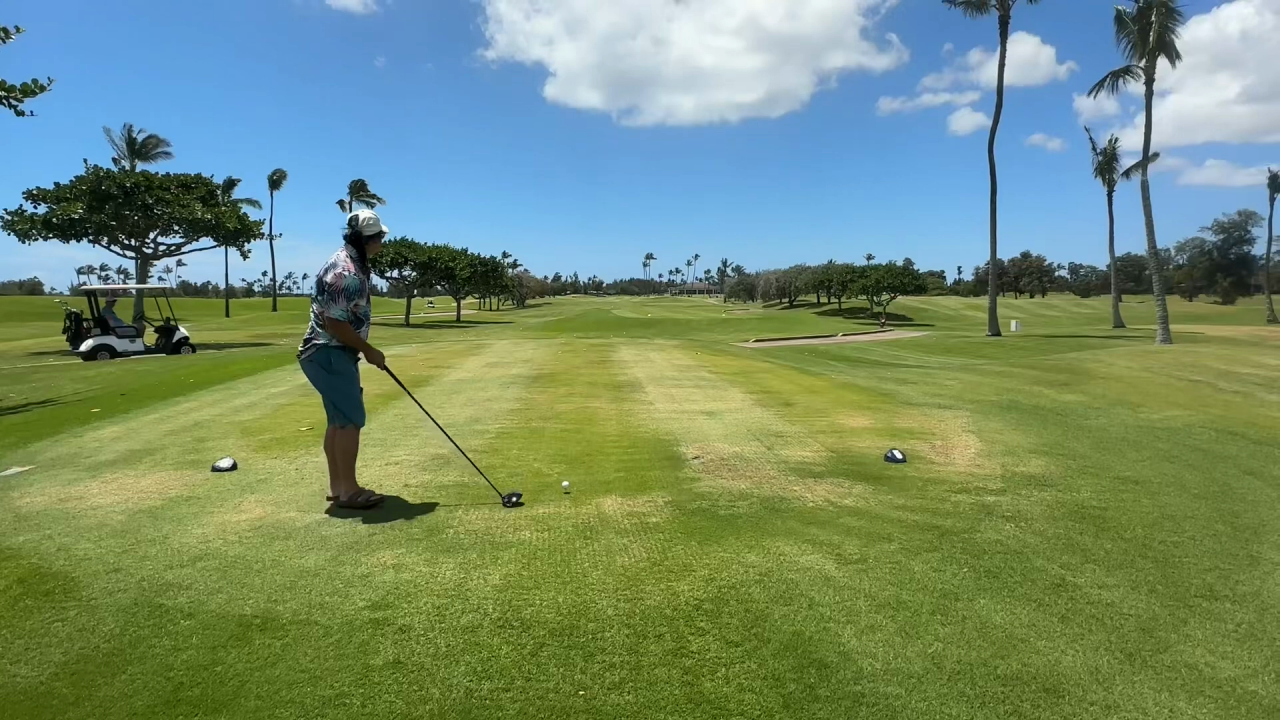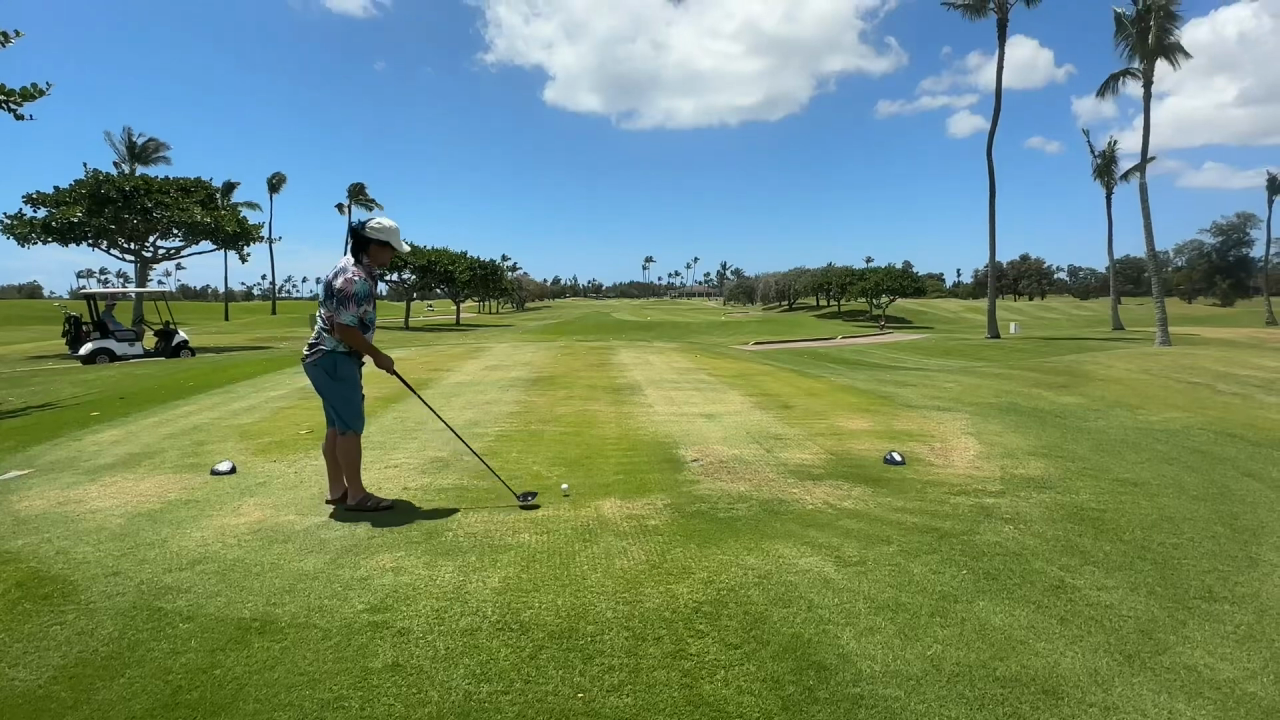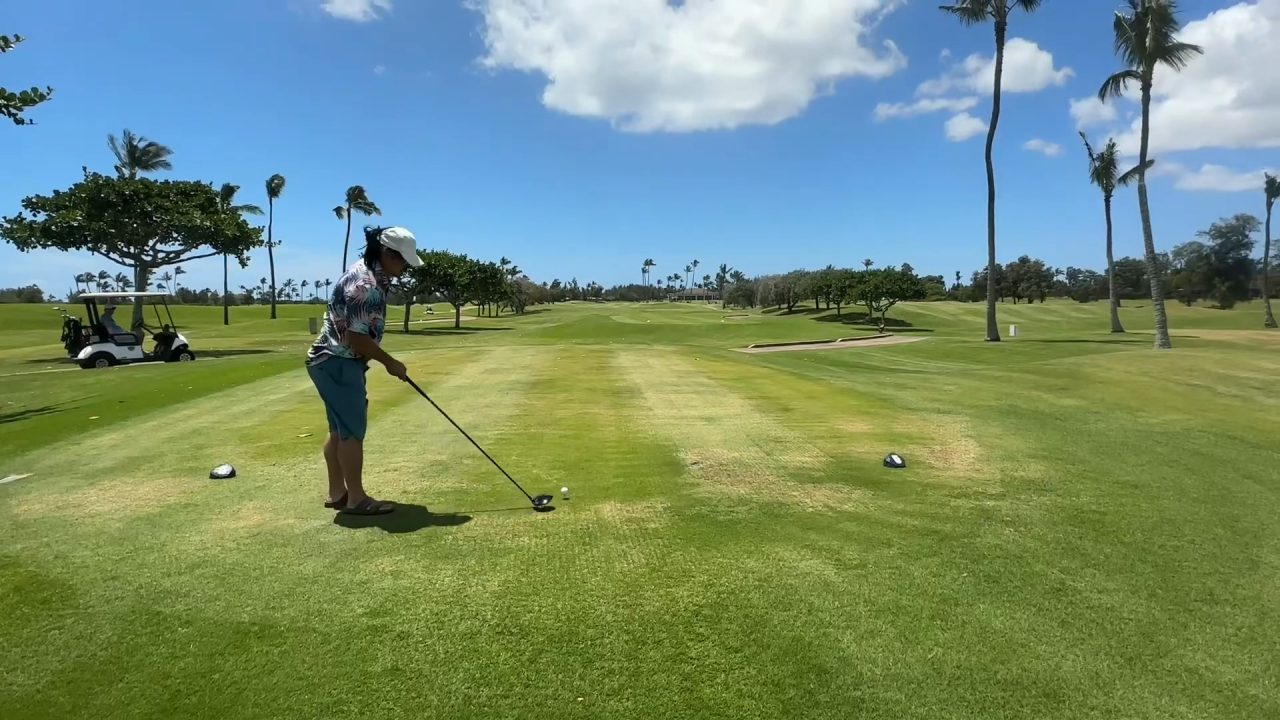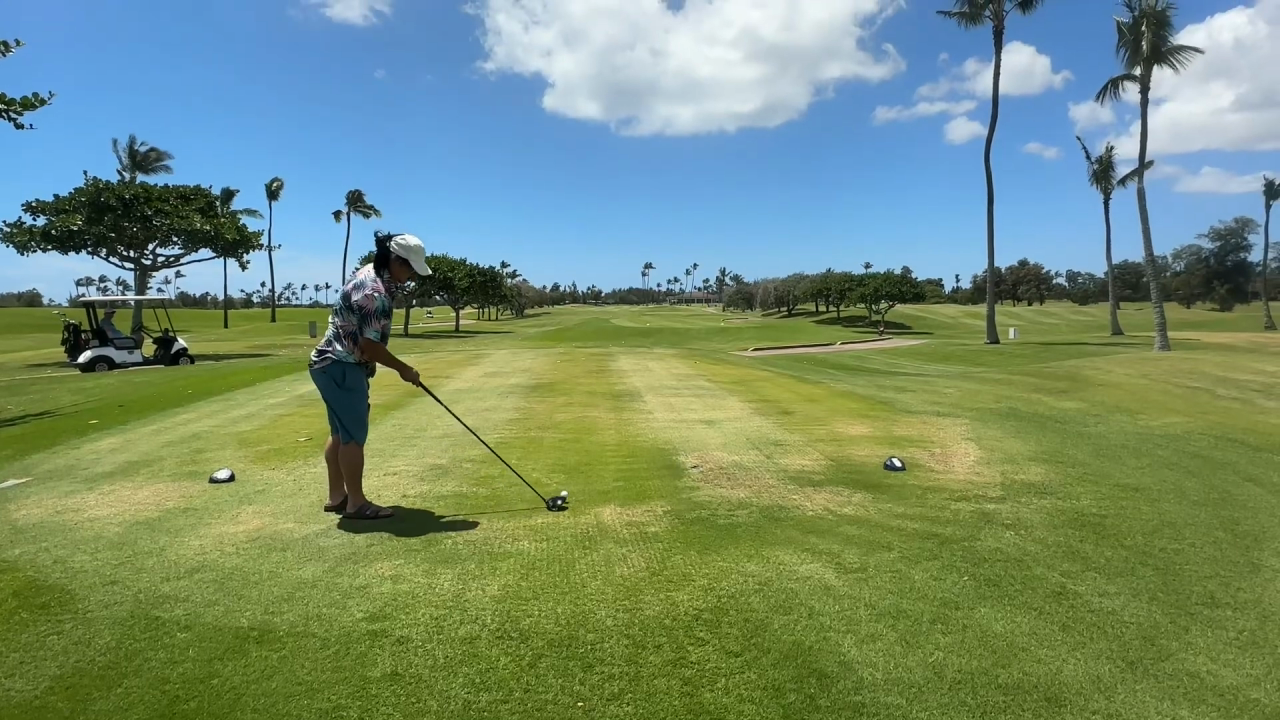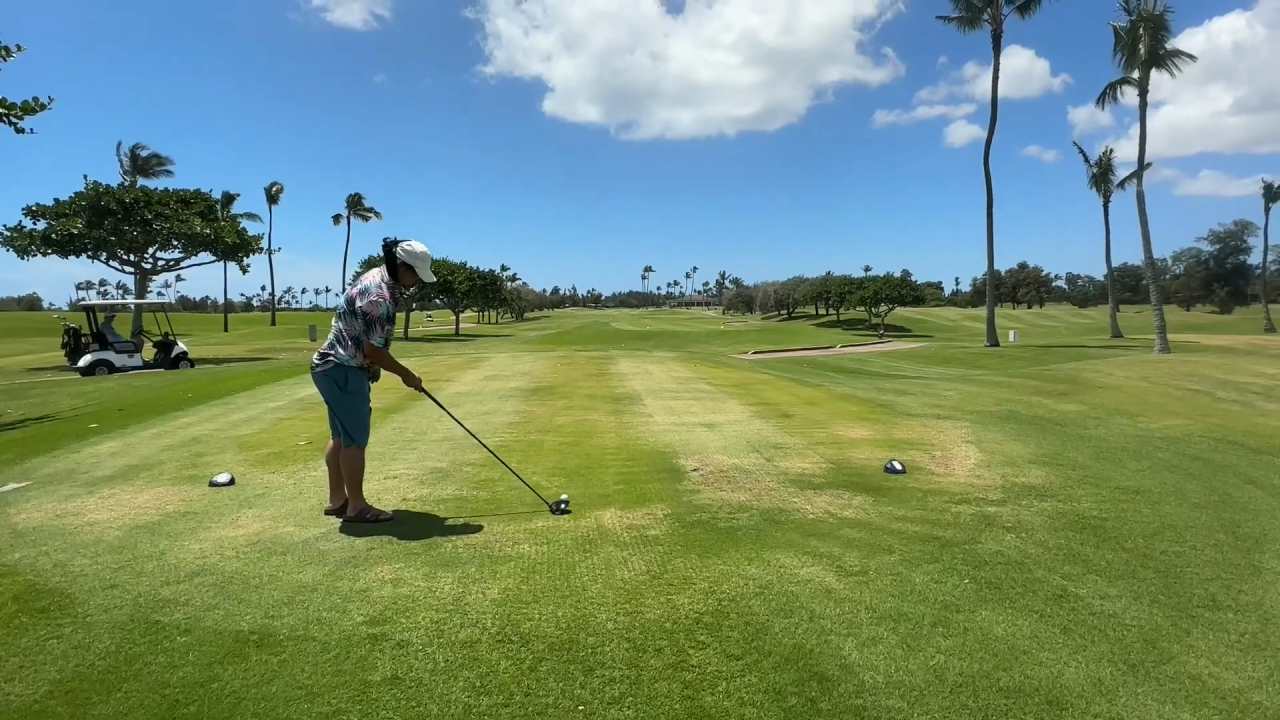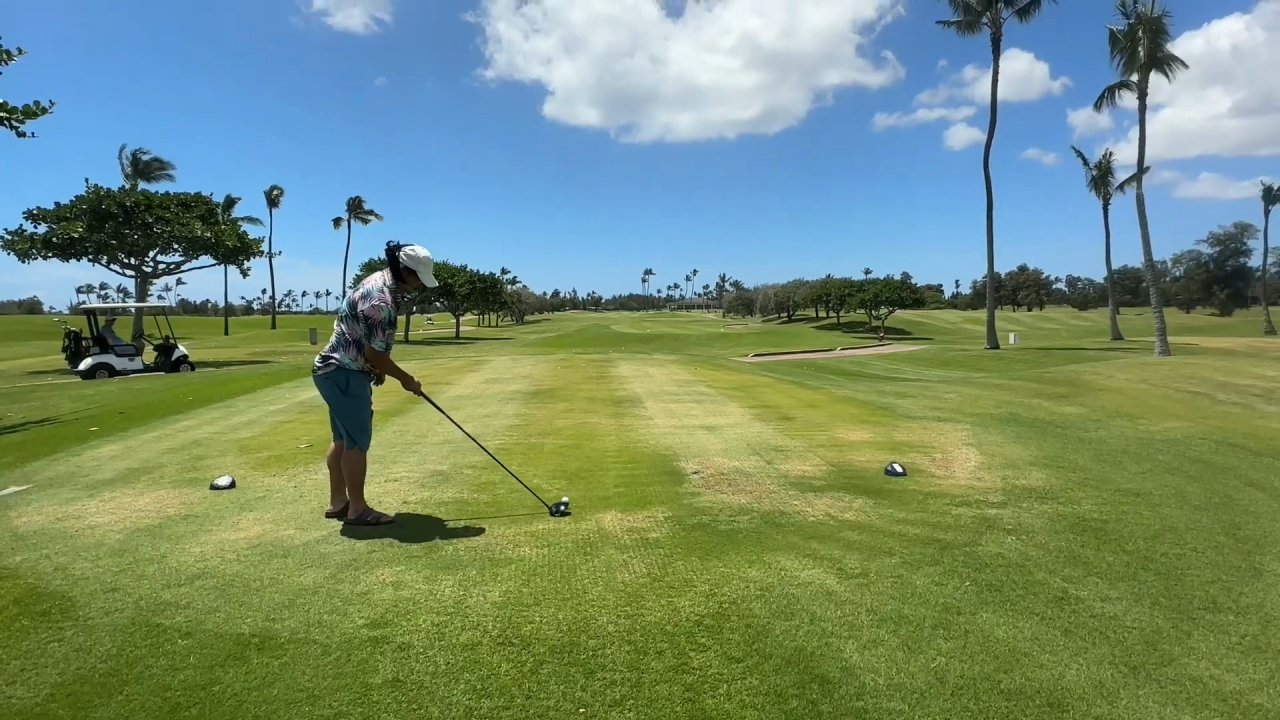
dt=0.3s
person 1, frame 1
left shoulder: (354, 265)
right shoulder: (344, 272)
right elbow: (335, 322)
left wrist: (361, 350)
right wrist: (369, 350)
left hip: (335, 353)
right hip: (328, 354)
left knee: (339, 419)
right knee: (351, 418)
left ankle: (340, 485)
right ankle: (347, 488)
person 1, frame 2
left shoulder: (359, 268)
right shoulder: (354, 278)
right elbow: (344, 328)
left wrist: (369, 354)
right wrist: (377, 355)
left hip: (331, 357)
right hip: (333, 359)
left knee: (337, 425)
right knee: (350, 425)
left ankle: (337, 489)
right ankle: (356, 494)
person 1, frame 3
left shoulder: (368, 271)
right shoulder: (366, 285)
right elbow: (356, 336)
left wrist: (381, 360)
right wrist: (389, 363)
left hip: (333, 360)
right hip: (338, 363)
left knee: (339, 429)
right knee: (352, 430)
left ankle: (337, 492)
right ankle: (355, 498)
person 1, frame 4
left shoulder: (373, 274)
right shoulder: (373, 292)
right elbow: (370, 344)
left wrist: (369, 362)
right wrist: (403, 369)
left hip: (335, 363)
right hip: (341, 367)
left knee: (340, 432)
right knee: (353, 434)
left ankle: (337, 496)
right ankle: (356, 502)
person 1, frame 5
left shoulder: (378, 277)
right shoulder: (378, 298)
right elbow: (374, 349)
left wrist: (373, 366)
right wrist: (406, 375)
left hip: (335, 366)
right hip: (343, 370)
left knee: (341, 435)
right knee: (355, 437)
left ankle: (337, 499)
right ankle: (356, 506)
person 1, frame 6
left shoulder: (380, 281)
right shoulder: (380, 301)
right elbow: (374, 354)
left wrist: (379, 368)
right wrist: (406, 379)
left hip: (336, 369)
right hip: (344, 373)
left knee: (343, 438)
right knee: (357, 440)
left ankle: (338, 502)
right ankle: (357, 508)
